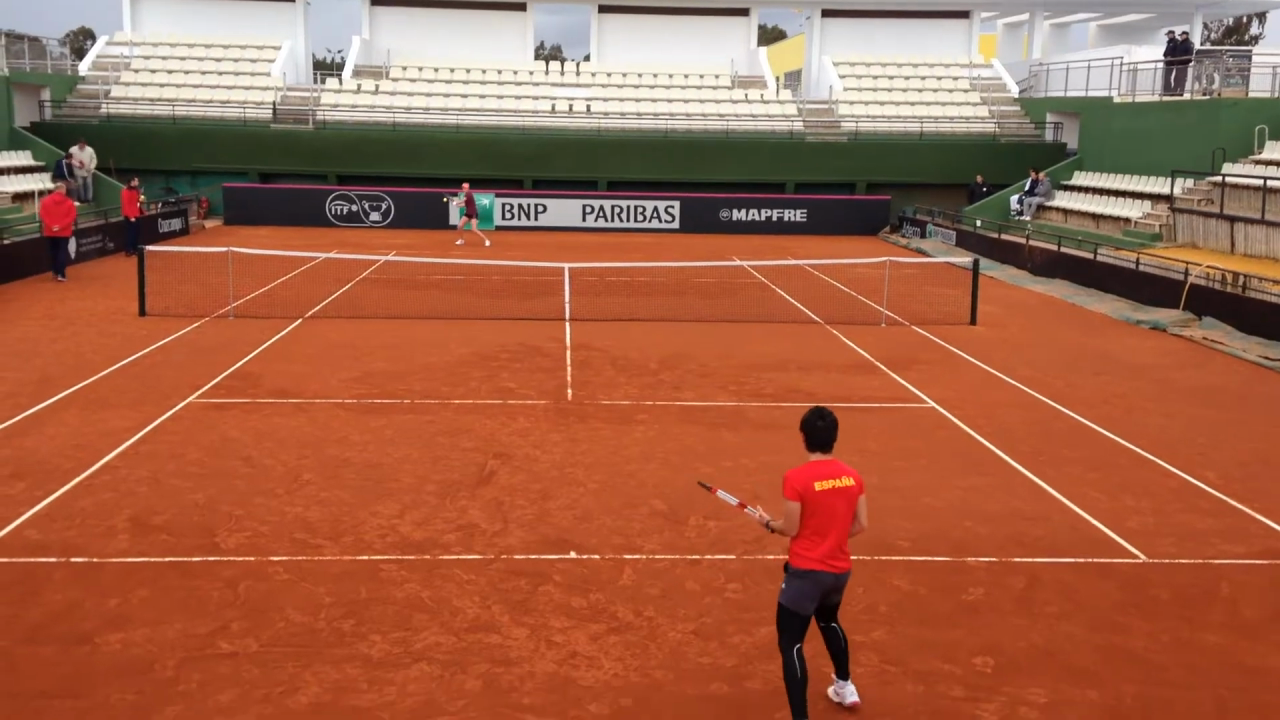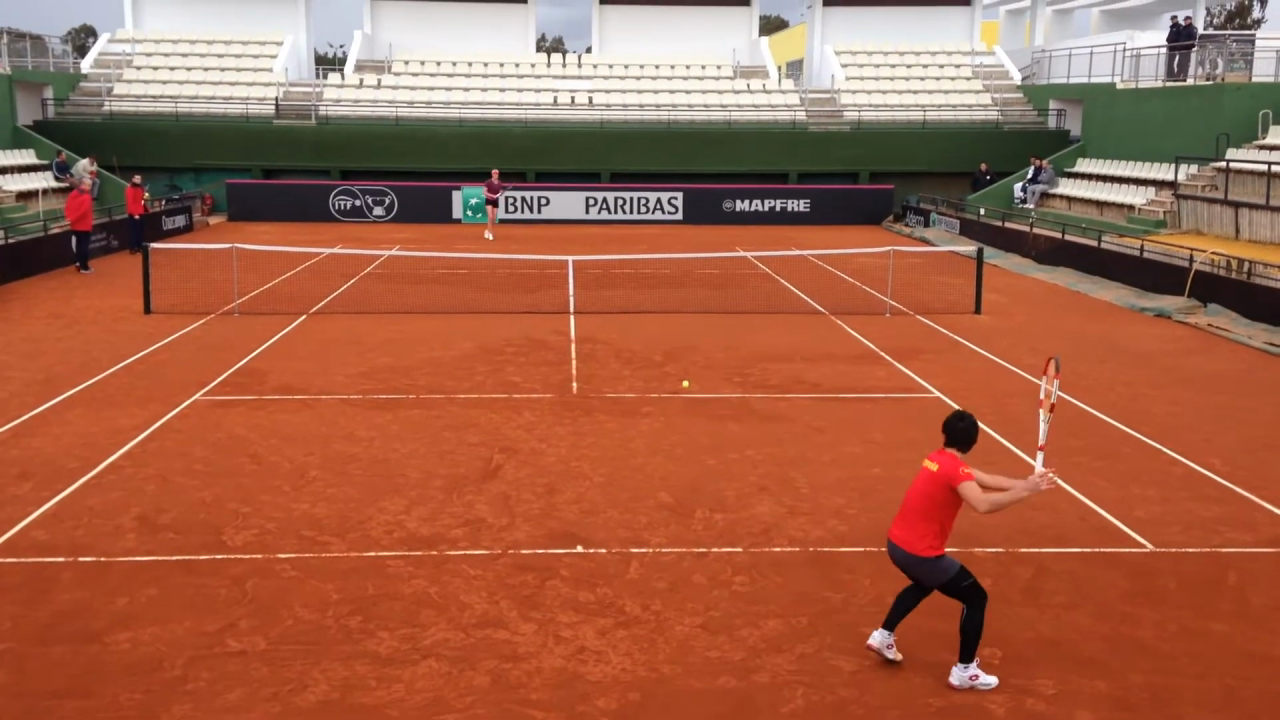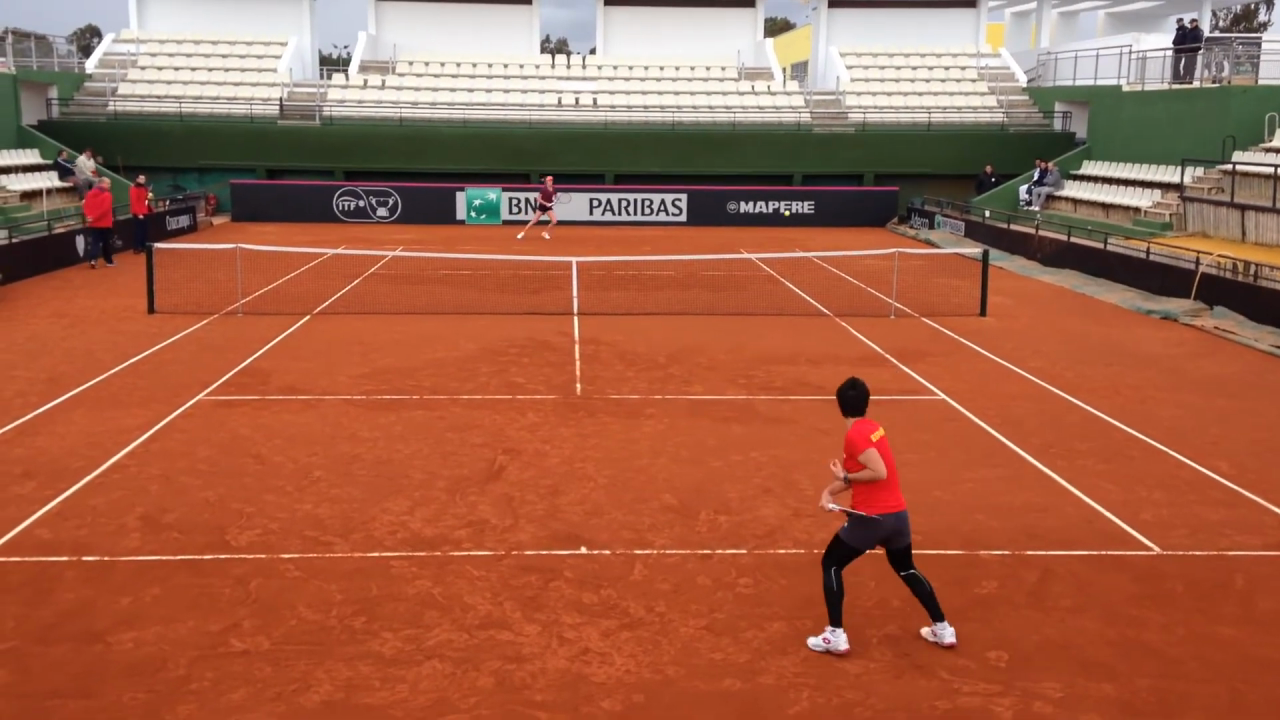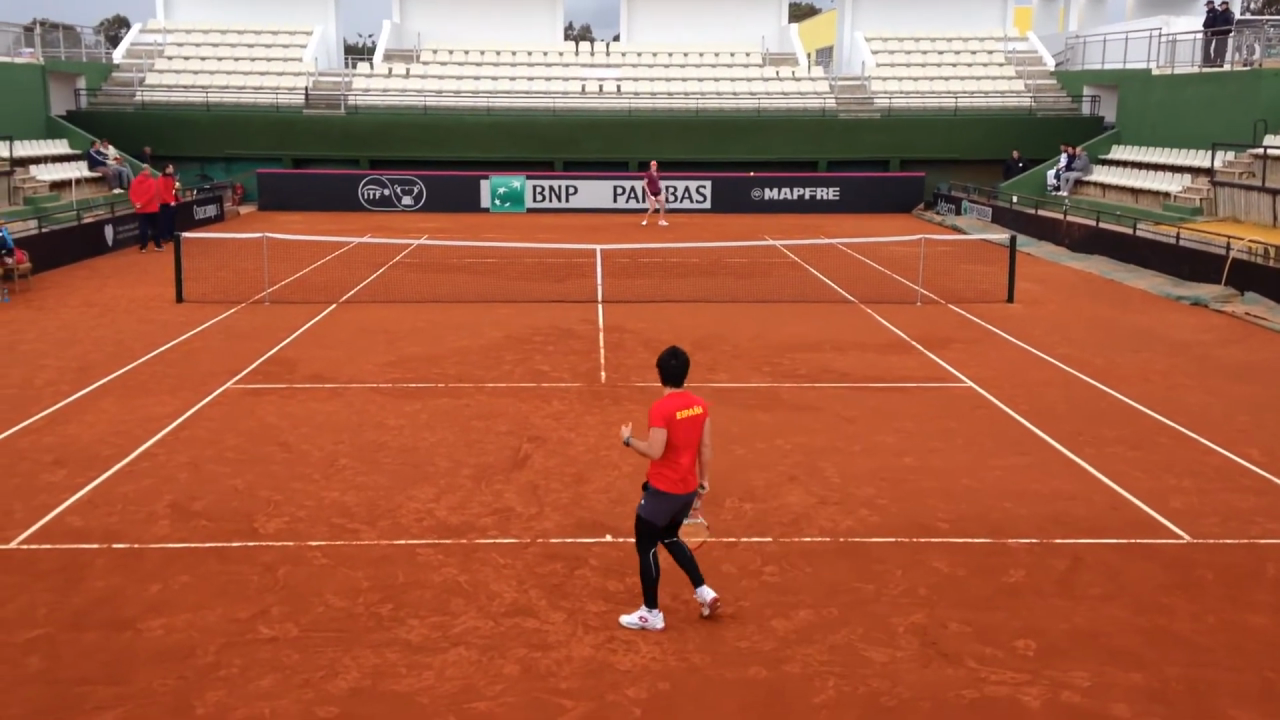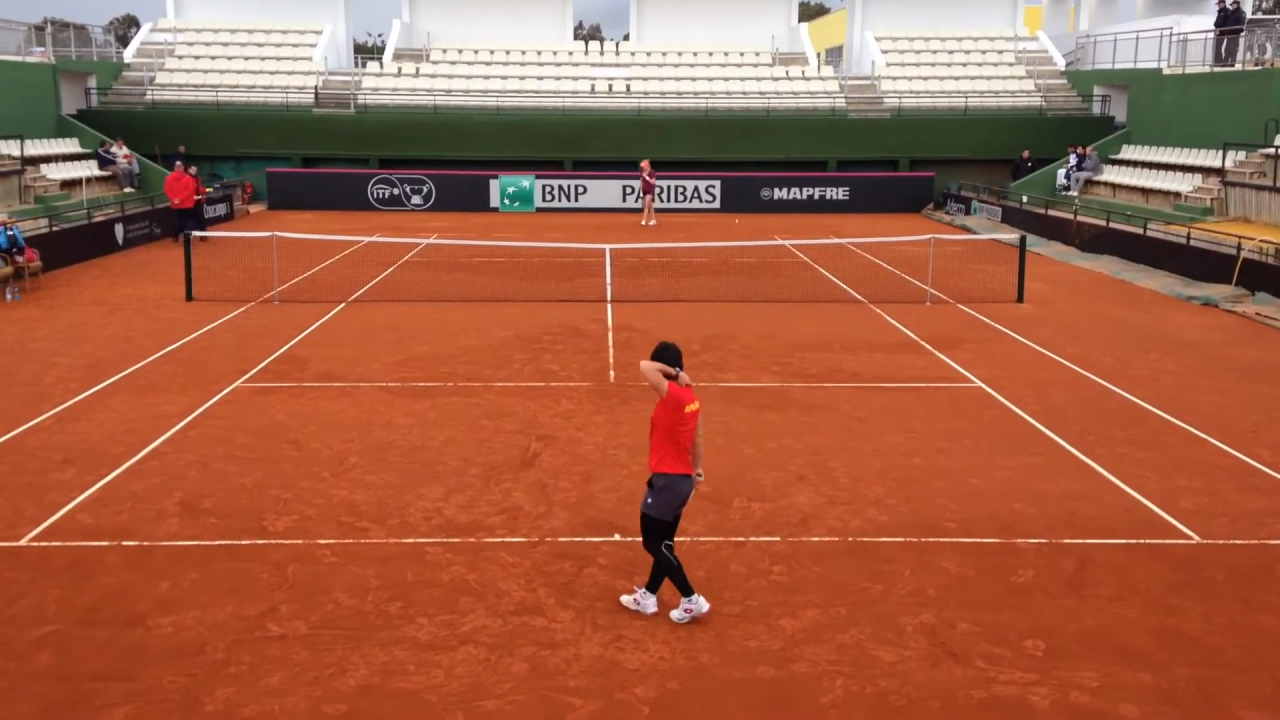
dt=1s
person 1, frame 1
left shoulder: (796, 478)
right shoulder: (852, 476)
left elbow: (790, 529)
right elbow: (861, 524)
left wrist: (768, 522)
left hip: (806, 571)
right hip: (840, 569)
left knee: (790, 642)
right knee: (828, 621)
right ankle: (846, 688)
person 1, frame 2
left shoulder: (936, 458)
right shoulder: (955, 468)
left elbow: (981, 480)
right elbow: (982, 505)
left wrist: (1028, 482)
right wrist: (1025, 491)
left hip: (896, 544)
right hip: (922, 555)
left knee: (922, 585)
right knee: (976, 599)
left ankle: (883, 636)
right ankle: (964, 671)
person 1, frame 3
left shoulder: (855, 434)
right shoulder: (871, 428)
left elbow: (879, 473)
left wrist: (845, 477)
right wrist: (832, 490)
left hip: (870, 518)
right hip: (897, 514)
left knee: (831, 565)
right knee: (906, 569)
left ankle: (835, 635)
right ankle: (943, 629)
person 1, frame 4
left shoulder: (661, 408)
right shoulder: (700, 405)
left elbow: (655, 452)
right elbow: (705, 446)
left wrist: (628, 439)
right wrist: (703, 479)
left hip: (662, 490)
right hip: (687, 490)
left knee: (646, 547)
right knee: (669, 538)
left ankle: (651, 613)
right ankle: (704, 591)
person 1, frame 5
left shoulder: (673, 395)
right shoulder: (690, 396)
left elbow: (644, 367)
right elbow: (697, 438)
left wrist: (674, 373)
right wrist: (697, 468)
left hip: (667, 480)
right hip: (683, 479)
left knee: (653, 543)
right knee: (664, 540)
left ankle: (692, 599)
right ankle: (647, 597)
